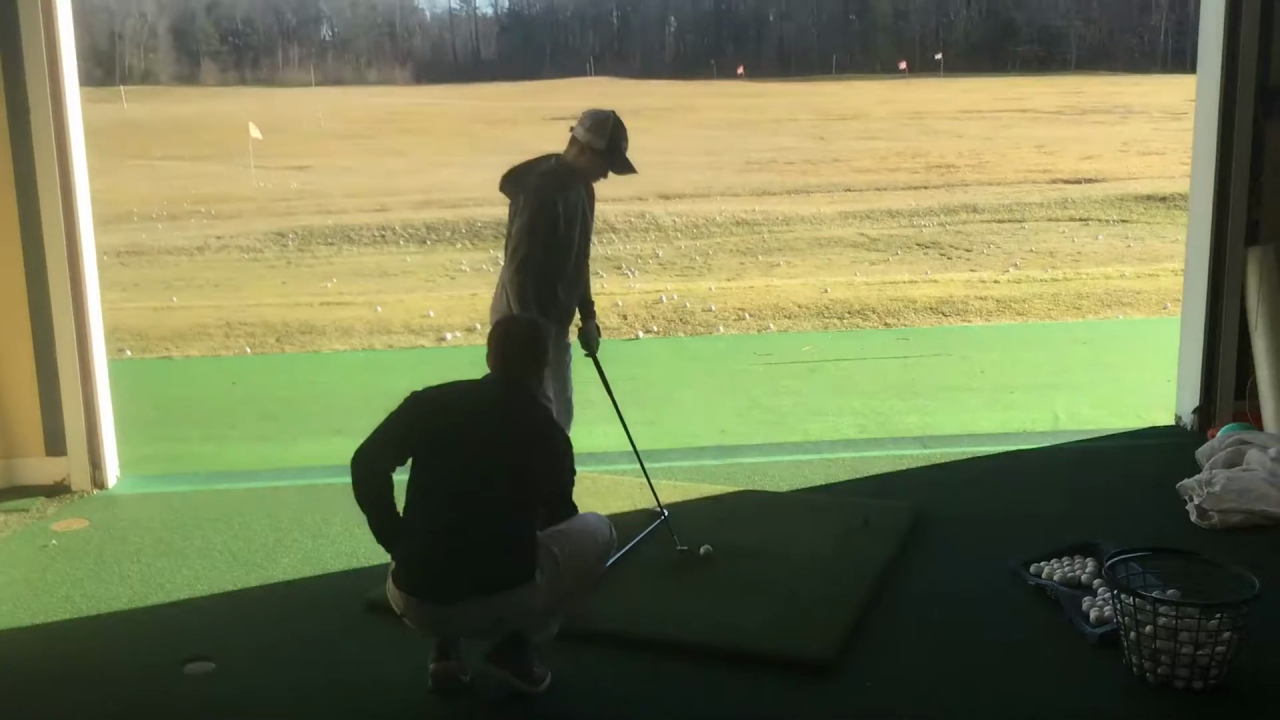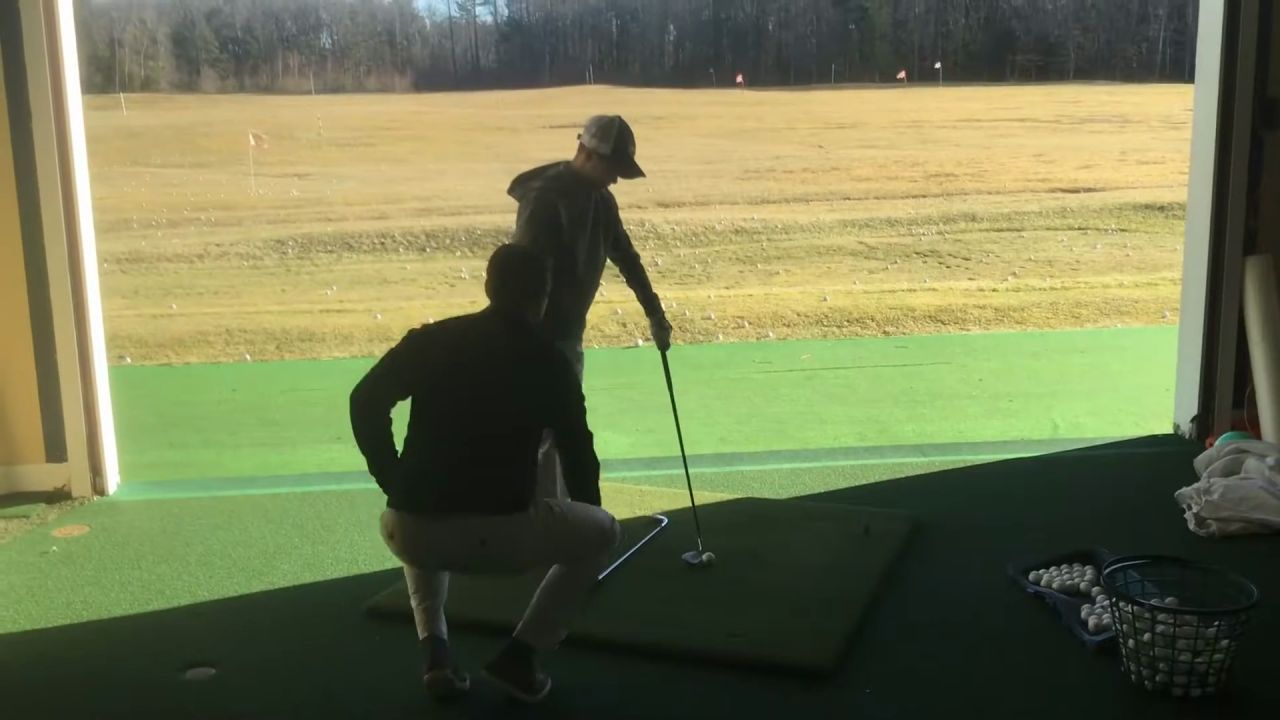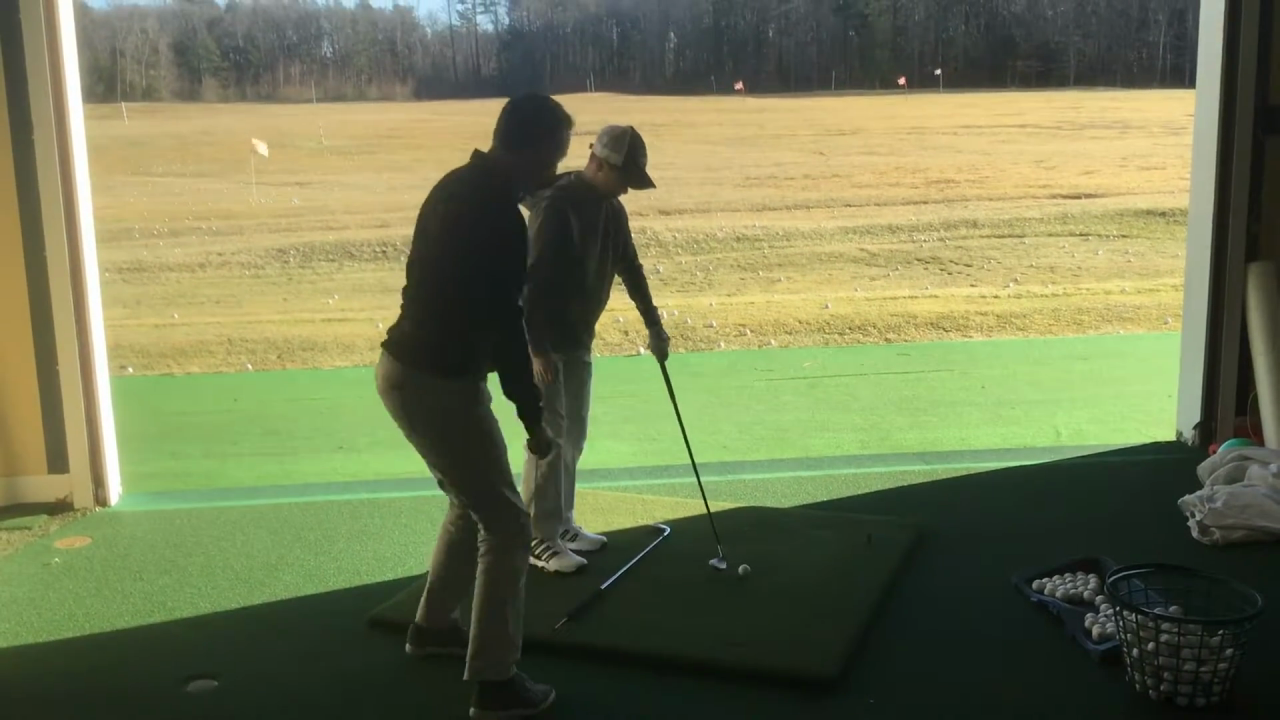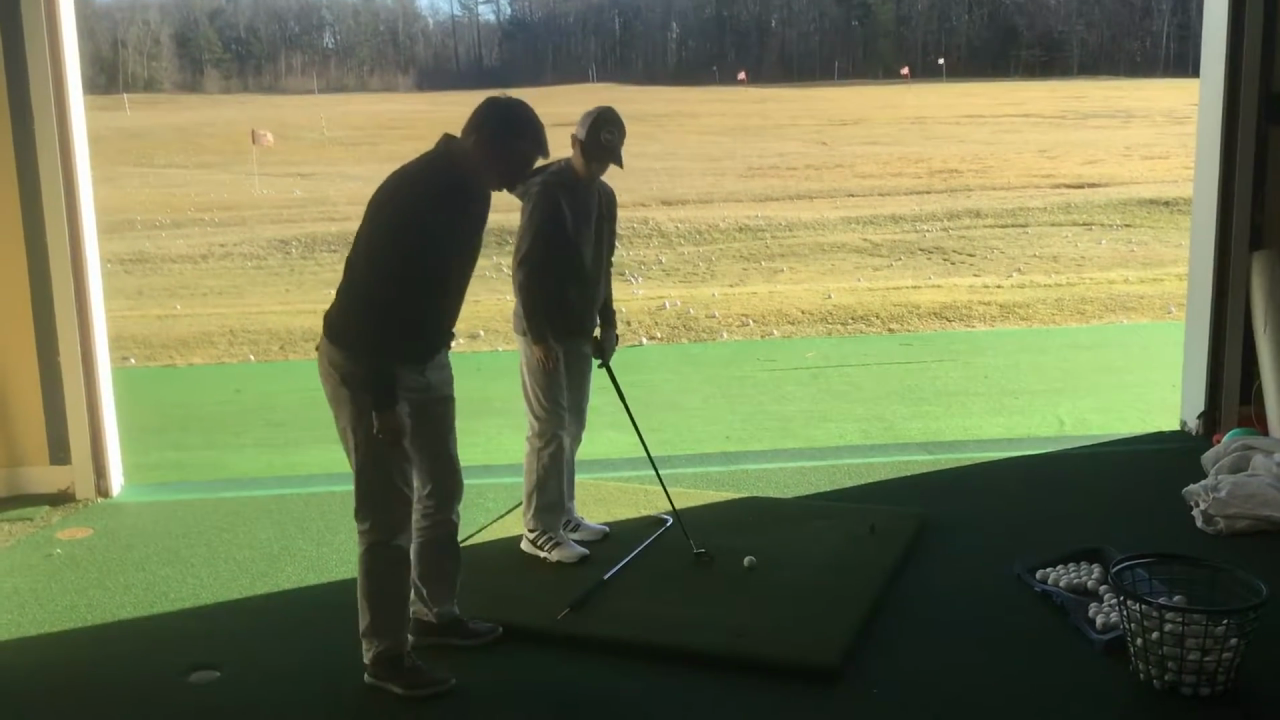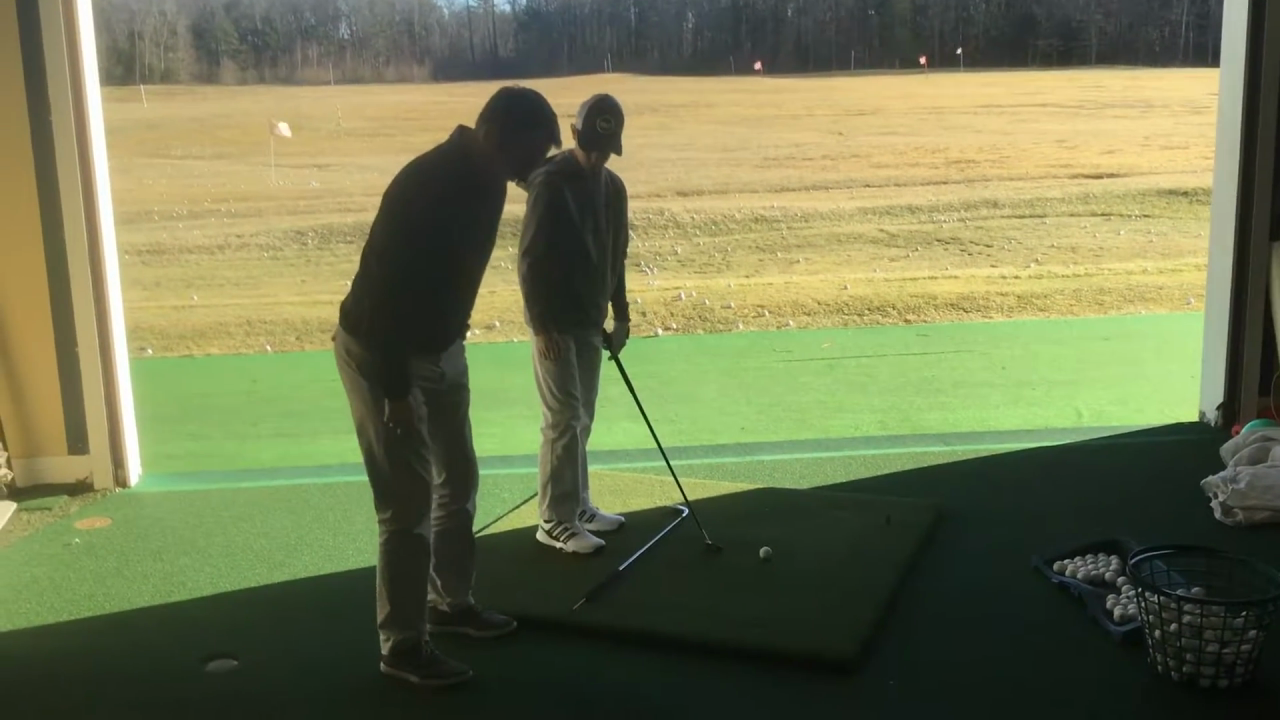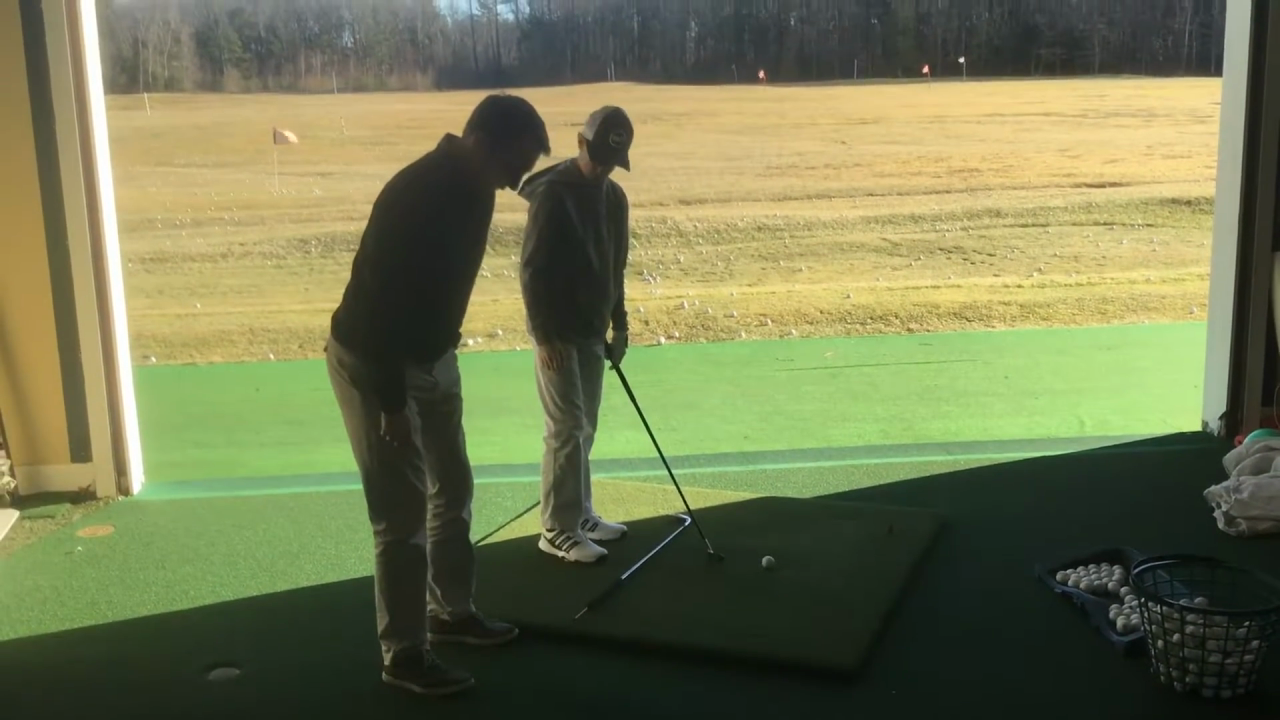
dt=0.7s
person 1, frame 1
left shoulder: (430, 403)
right shoulder: (547, 431)
left elbow: (367, 466)
right elbow: (559, 515)
left wrist: (398, 547)
left hip: (415, 603)
right hip: (504, 603)
right knee: (599, 531)
left ankle: (446, 647)
right ankle: (516, 645)
person 1, frame 2
left shoulder: (430, 339)
right shoulder: (548, 361)
left elbow: (365, 403)
right elbow: (575, 445)
left wrist: (395, 486)
right wrist: (585, 506)
left hip: (409, 527)
right hip: (498, 527)
right knee: (599, 531)
left ankle: (435, 653)
right ankle: (519, 656)
person 1, frame 3
left shoulder: (454, 189)
right shoulder: (499, 216)
right elbow: (503, 323)
right wrist: (534, 418)
left hip: (402, 367)
right hip: (439, 381)
left knee: (473, 502)
right knee: (506, 525)
left ankle: (434, 624)
person 1, frame 4
left shoulder: (469, 191)
right shoulder: (409, 196)
right elbow: (367, 299)
right wrist: (383, 400)
left hip: (425, 358)
right hip: (365, 363)
left knee: (440, 486)
right knee: (388, 509)
left ankle: (433, 611)
right ankle: (383, 654)
person 1, frame 5
left shoulder: (484, 183)
right shoulder: (425, 187)
right elbow: (384, 289)
right wrist: (395, 389)
left hip: (440, 348)
right hip: (382, 352)
left knee: (457, 479)
right knee: (409, 499)
left ankle: (450, 602)
right ankle: (401, 644)
person 1, frame 6
left shoulder: (472, 191)
right shoulder: (414, 197)
right elbow: (378, 303)
right wrist: (392, 403)
left hip: (433, 358)
right hip: (374, 363)
left knee: (451, 489)
right knee: (403, 510)
left ankle: (451, 611)
right ankle: (403, 653)
person 2, frame 1
left shoulder: (581, 189)
right shoulder: (539, 192)
right elbow: (518, 270)
left wrist: (588, 316)
left hip: (554, 323)
left knee: (560, 415)
person 2, frame 2
left shoulder: (600, 199)
right shoulder: (545, 197)
left elbow: (625, 254)
left wrist: (654, 311)
left hip: (568, 328)
right hip: (537, 329)
person 2, frame 3
left shoulder: (611, 210)
right shoulder: (556, 207)
left elbow: (629, 267)
right elbow: (531, 282)
left wrist: (653, 324)
right wrist: (538, 350)
left hip: (579, 339)
right hip: (545, 342)
left knee: (573, 437)
right knee: (549, 439)
left ankle: (561, 524)
right ankle: (538, 540)
person 2, frame 4
left shoulder: (604, 197)
right shoulder: (546, 193)
right elbow: (525, 269)
left wrist: (607, 323)
right wrist: (539, 335)
left hip: (579, 330)
right hip: (544, 331)
left knee: (572, 427)
right knee: (549, 429)
left ankle: (563, 515)
right ankle: (539, 530)
person 2, frame 5
left shoulder: (613, 187)
right shoulder: (550, 185)
right elbow: (531, 261)
left wrist: (620, 313)
right wrist: (540, 325)
left hip: (591, 320)
right hip: (556, 322)
left knee: (582, 418)
right knee: (563, 419)
left ankle: (577, 505)
right ankle: (555, 520)
person 2, frame 6
left shoulder: (614, 196)
right shoulder: (552, 194)
right elbow: (533, 270)
left wrist: (618, 324)
right wrist: (544, 336)
left hip: (592, 330)
right hip: (558, 333)
left knee: (584, 428)
right knee: (566, 429)
left ankle: (579, 515)
right ankle: (557, 530)
